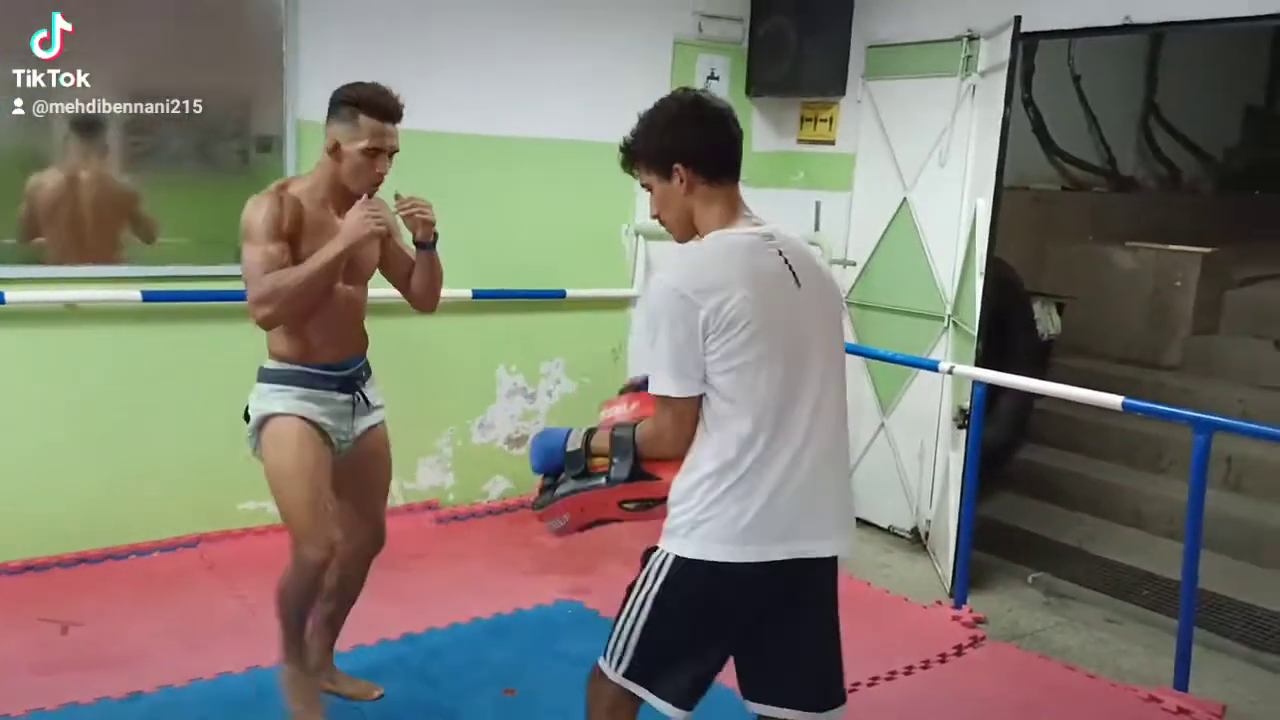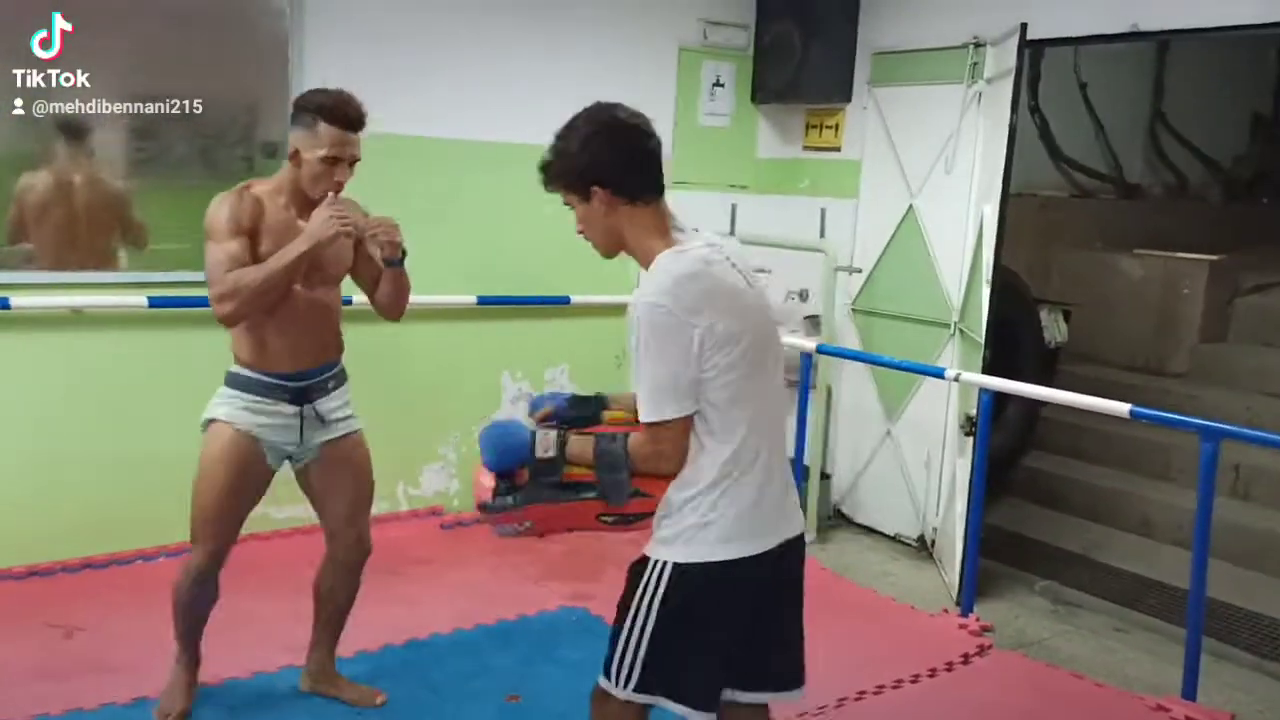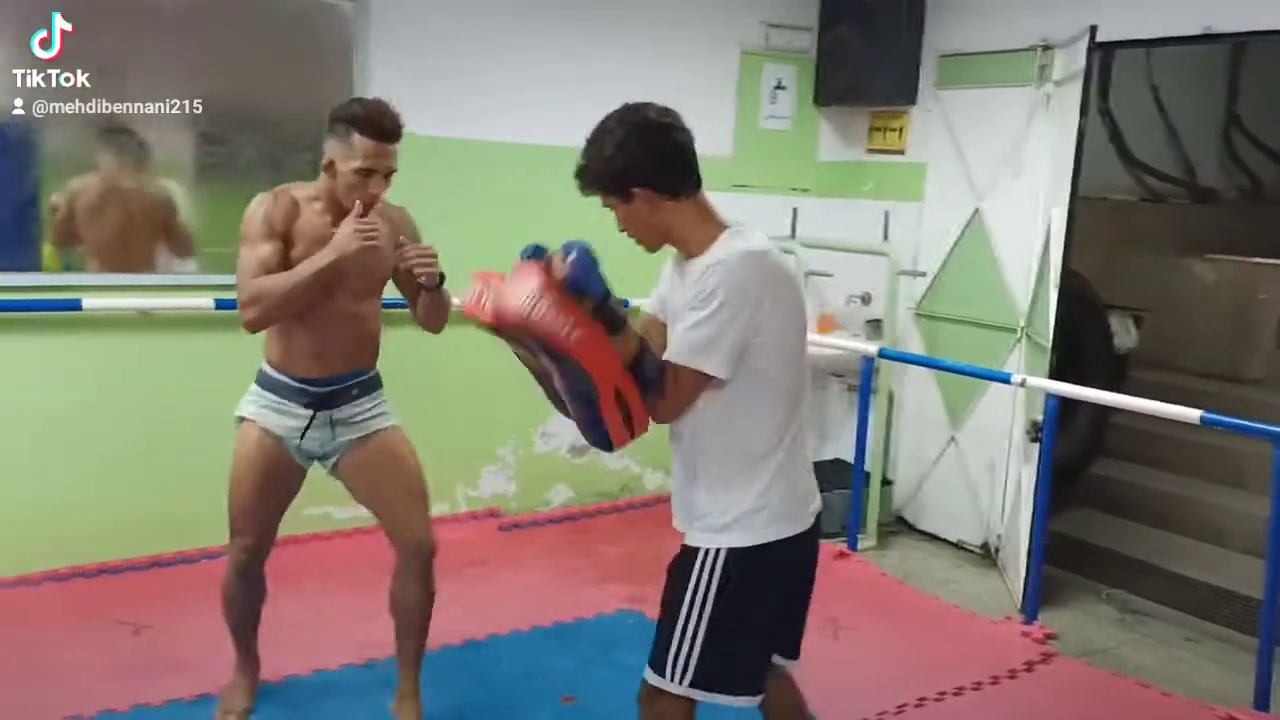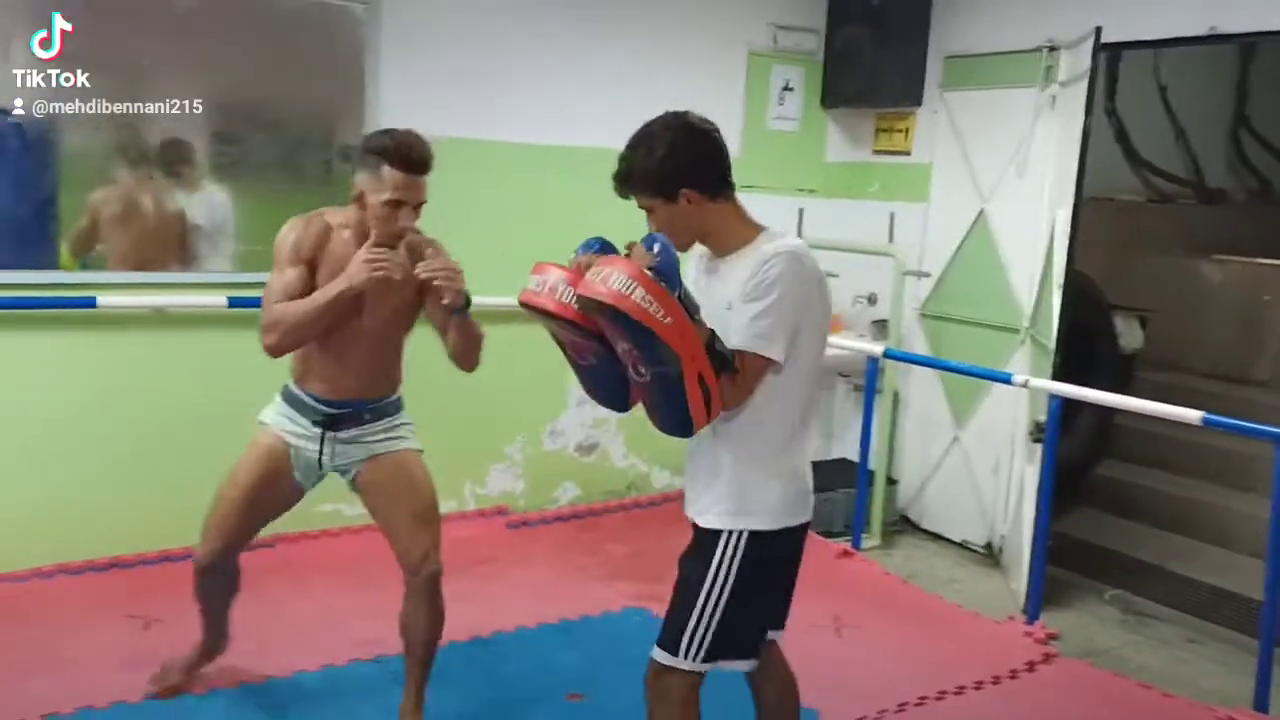
dt=0.3s
person 1, frame 1
left shoulder: (376, 212)
right shoulder: (274, 206)
left elbow: (425, 299)
right elbow: (265, 308)
left wrist: (427, 242)
right wrist: (342, 242)
left hip: (358, 391)
right hip: (292, 394)
left knee: (366, 538)
right knee: (316, 550)
left ankle: (319, 658)
right ankle: (293, 657)
person 1, frame 2
left shoulder: (346, 218)
right shoulder: (238, 207)
left elbow: (391, 308)
right elbow: (227, 304)
left wrist: (393, 258)
right wrist: (305, 243)
left hip: (328, 400)
right hip: (251, 402)
left knee: (353, 545)
right knee: (206, 557)
left ankle: (321, 667)
right ankle: (185, 667)
person 1, frame 3
left shoulder: (394, 224)
right shoulder: (275, 209)
left elbow: (434, 321)
right elbow: (252, 311)
left wrist: (431, 278)
right wrist: (333, 253)
left hip: (359, 406)
right hip: (278, 403)
left knee: (418, 548)
right knee: (247, 554)
right ankle: (246, 669)
person 1, frame 4
left shoulder: (426, 256)
right shoulder: (307, 234)
left elbow: (466, 360)
right elbow: (274, 336)
left wrist: (458, 304)
right wrist: (348, 283)
left hip: (378, 427)
right hip: (299, 419)
left knee: (425, 568)
right knee: (212, 550)
right ankle: (211, 643)
person 2, frame 1
left shoulder: (682, 281)
right shoulder: (807, 265)
left elbow: (674, 436)
left wrist: (582, 441)
left hip: (717, 545)
right hip: (812, 540)
person 2, frame 2
left shoulder: (663, 300)
right shoulder: (717, 261)
left elbow: (664, 454)
left wrist: (548, 446)
right wrist: (591, 406)
left hip: (707, 547)
right hip: (772, 534)
person 2, frame 3
left shoulder: (735, 272)
right shoulder: (693, 263)
left elbow: (666, 399)
right elbow: (641, 348)
left wrist: (597, 311)
right wrist: (573, 300)
left hip: (742, 529)
right hip: (776, 517)
right knee: (764, 669)
person 2, frame 4
left shoulder: (781, 267)
right shoulder: (705, 261)
left elbow: (727, 391)
left hip: (752, 514)
right hip: (739, 502)
right knee: (755, 647)
